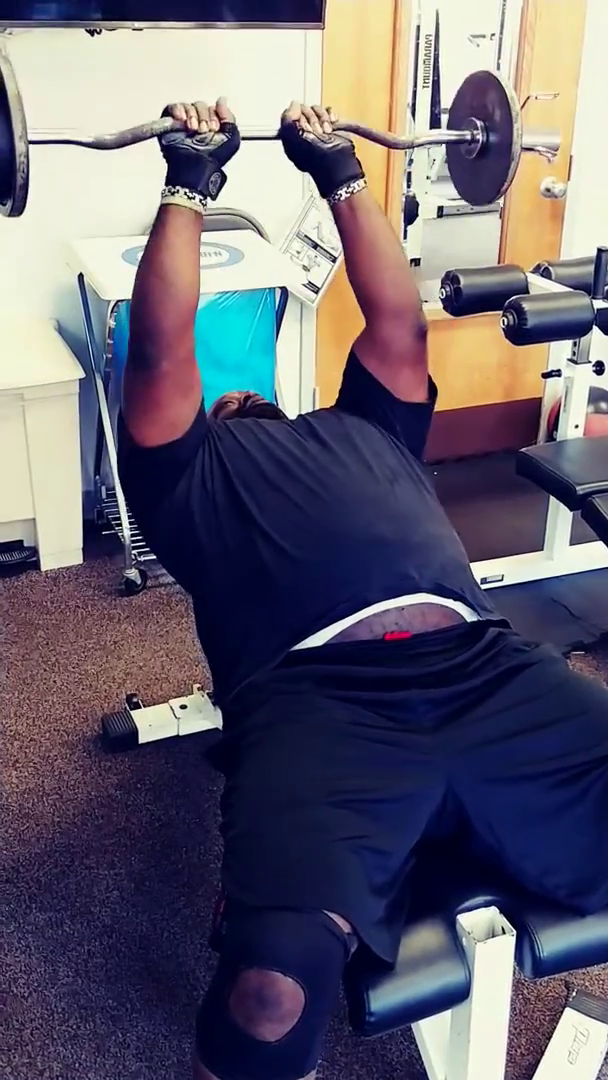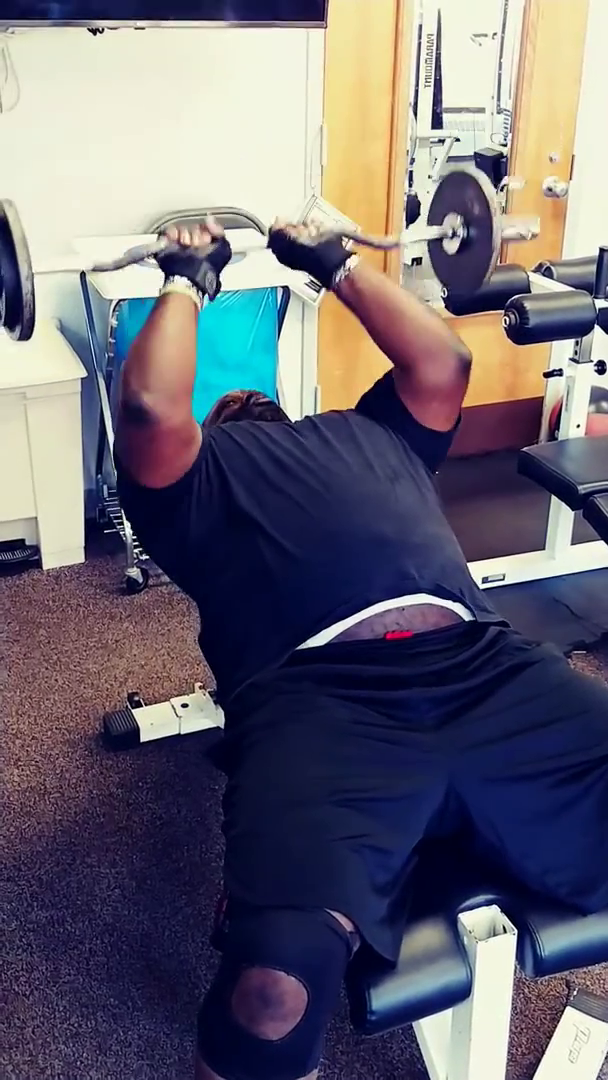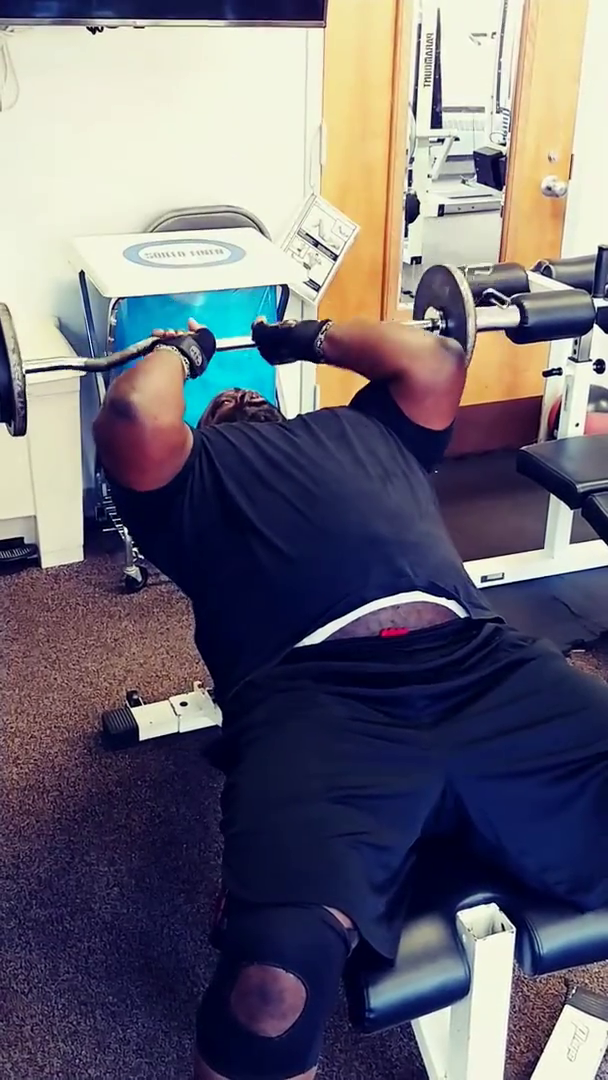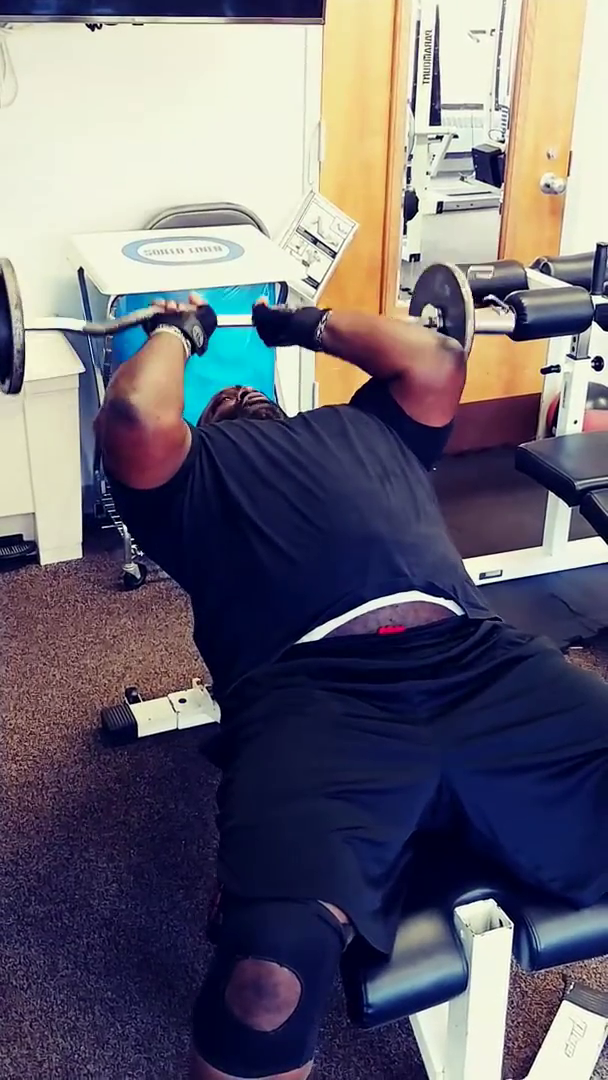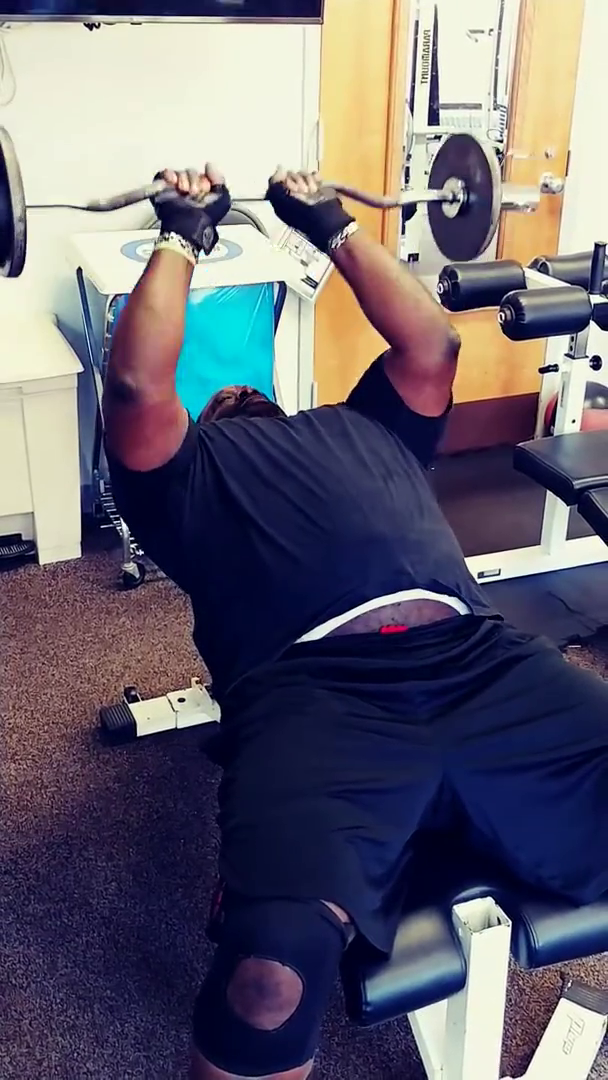
dt=0.4s
person 1, frame 1
left shoulder: (365, 431)
right shoulder: (193, 474)
left elbow: (397, 323)
right elbow: (161, 350)
left wrist: (341, 175)
right wrist: (189, 185)
left hip: (484, 667)
right hip: (315, 701)
right knee: (273, 982)
person 1, frame 2
left shoulder: (365, 429)
right shoulder: (196, 472)
left elbow: (440, 363)
right elbow: (150, 410)
left wrist: (336, 264)
right wrist: (187, 282)
left hip: (486, 665)
right hip: (317, 698)
right knee: (274, 980)
person 1, frame 3
left shoulder: (361, 428)
right shoulder: (195, 471)
left elbow: (436, 361)
right elbow: (132, 421)
left wrist: (316, 339)
right wrist: (176, 356)
left hip: (480, 661)
right hip: (315, 694)
right knee: (272, 982)
person 1, frame 4
left shoulder: (357, 428)
right shoulder: (194, 468)
left elbow: (438, 361)
right elbow: (136, 420)
left wrist: (318, 324)
right wrist: (175, 335)
left hip: (475, 660)
right hip: (313, 693)
right knee: (269, 973)
person 1, frame 5
left shoulder: (362, 427)
right shoulder: (192, 472)
left elbow: (429, 347)
right elbow: (138, 386)
left wrist: (334, 227)
right wrist: (179, 239)
left hip: (479, 661)
right hip: (315, 692)
right knee: (272, 970)
